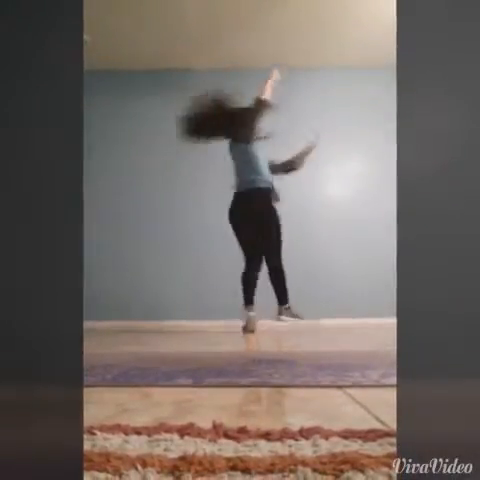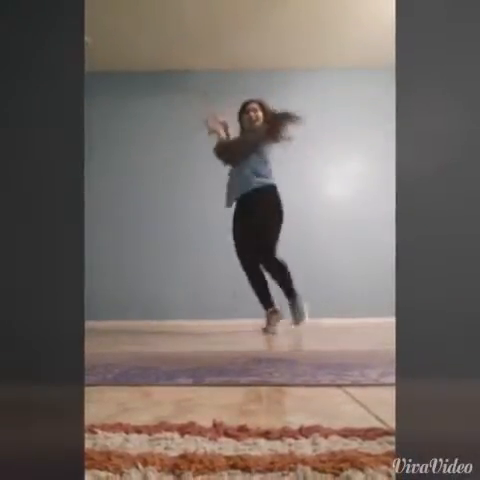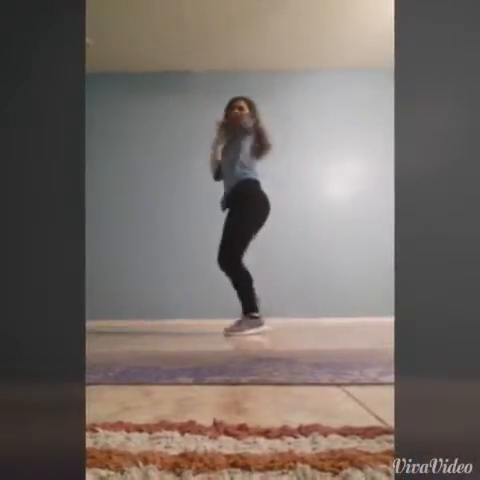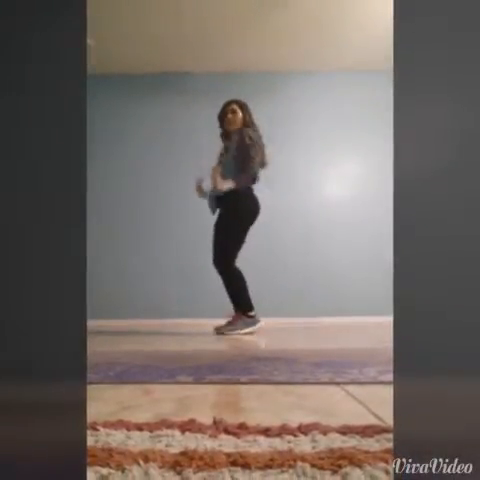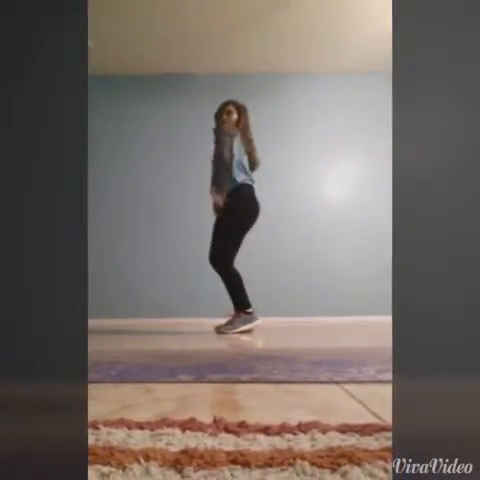
dt=0.4s
person 1, frame 1
left shoulder: (242, 146)
right shoulder: (242, 139)
left elbow: (276, 168)
right elbow: (261, 104)
left wrist: (301, 155)
right wrist: (272, 81)
left hip: (241, 206)
right hip: (259, 202)
left knee: (253, 260)
right knee: (273, 257)
left ankle: (249, 312)
right ankle: (284, 307)
person 1, frame 2
left shoulder: (261, 135)
right shoulder: (244, 140)
left elbow: (227, 153)
right elbow: (227, 154)
left wrist: (220, 136)
right wrist: (221, 132)
left hip: (265, 199)
right hip: (244, 204)
left knee: (266, 256)
right knee: (248, 260)
left ankle: (294, 299)
right ankle: (271, 310)
person 1, frame 3
left shoulder: (247, 130)
right shoulder: (234, 140)
left elbow: (242, 124)
right elbow: (218, 174)
left wrist: (223, 132)
right wrist: (216, 149)
left hip: (249, 198)
right hip: (241, 200)
left knee: (229, 258)
right knee: (228, 259)
left ankle: (253, 316)
right ankle: (251, 314)
person 1, frame 4
left shoulder: (247, 136)
right shoulder: (230, 143)
left elbow: (250, 174)
left wrist: (227, 184)
right wrist: (208, 191)
left hip: (240, 203)
right hip: (230, 205)
left knee: (224, 260)
right knee: (222, 261)
left ankle: (249, 315)
right ankle: (241, 314)
person 1, frame 5
left shoulder: (227, 135)
right shoulder: (239, 140)
left elbow: (223, 163)
left wrist: (216, 193)
left hip: (239, 201)
right hip: (240, 202)
left knee: (220, 258)
right knee: (221, 259)
left ankle: (246, 312)
right ankle: (241, 313)
